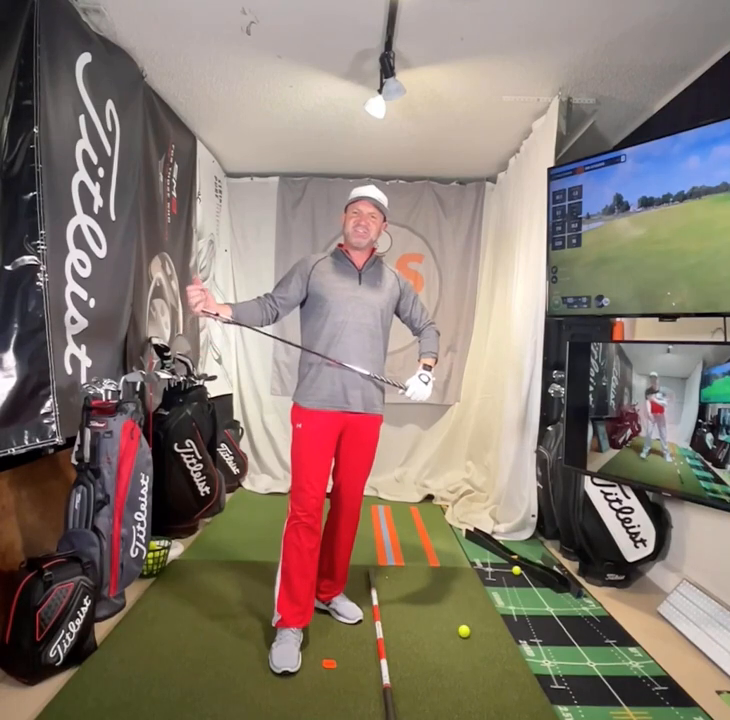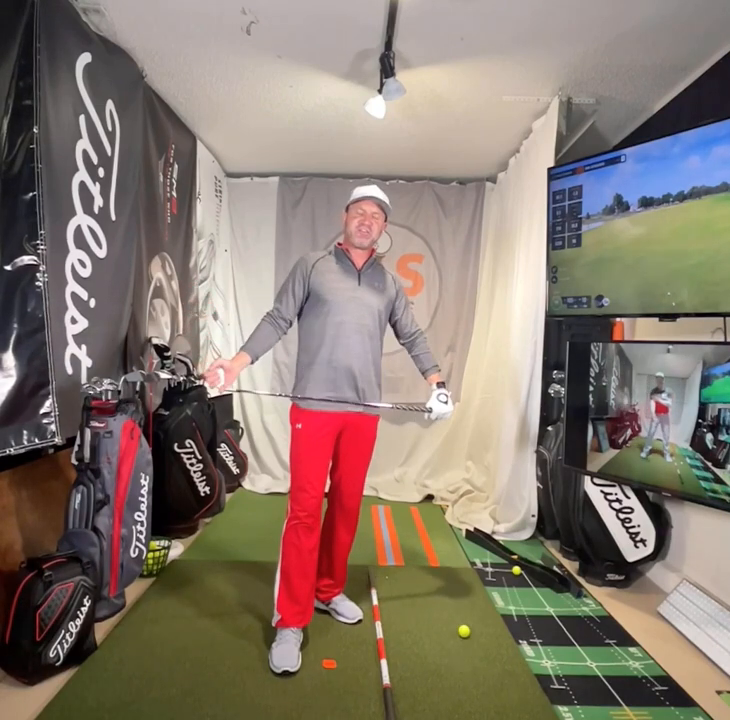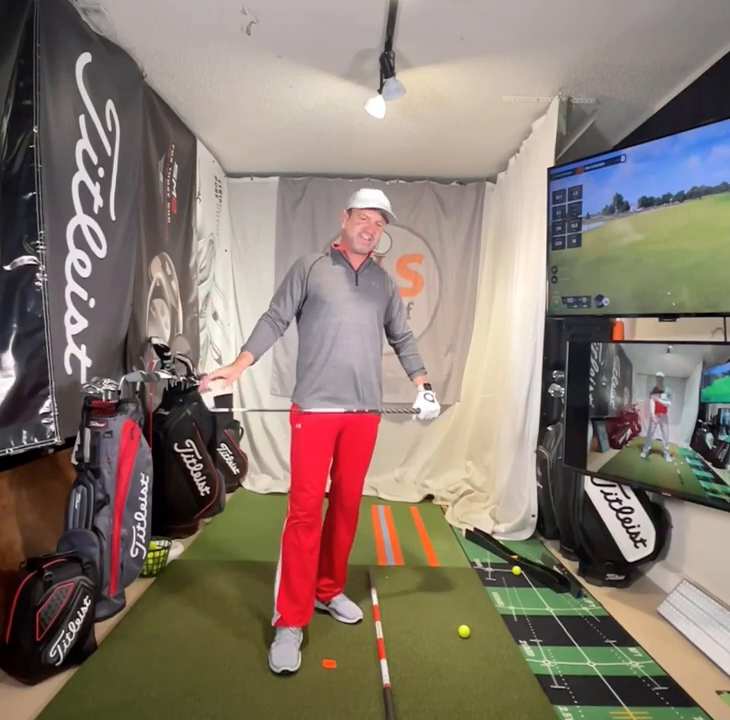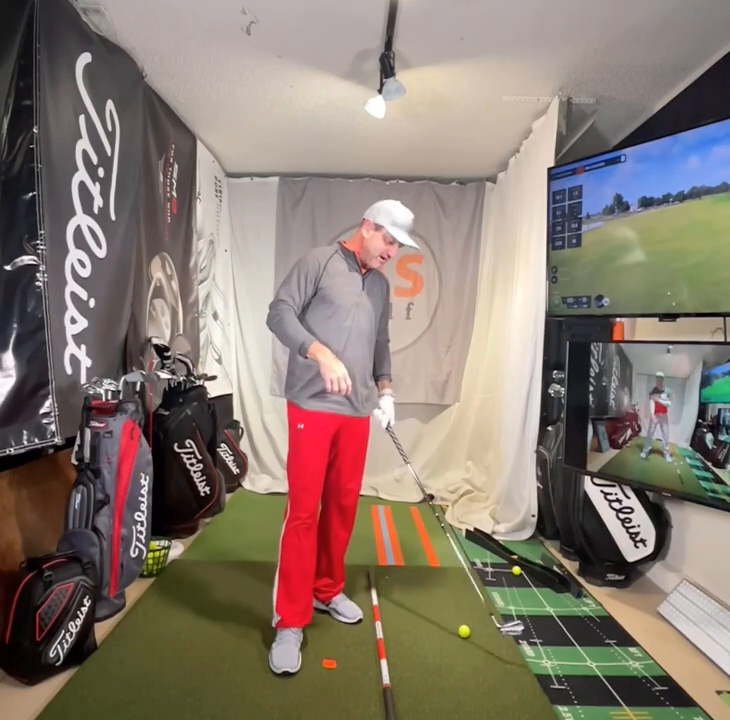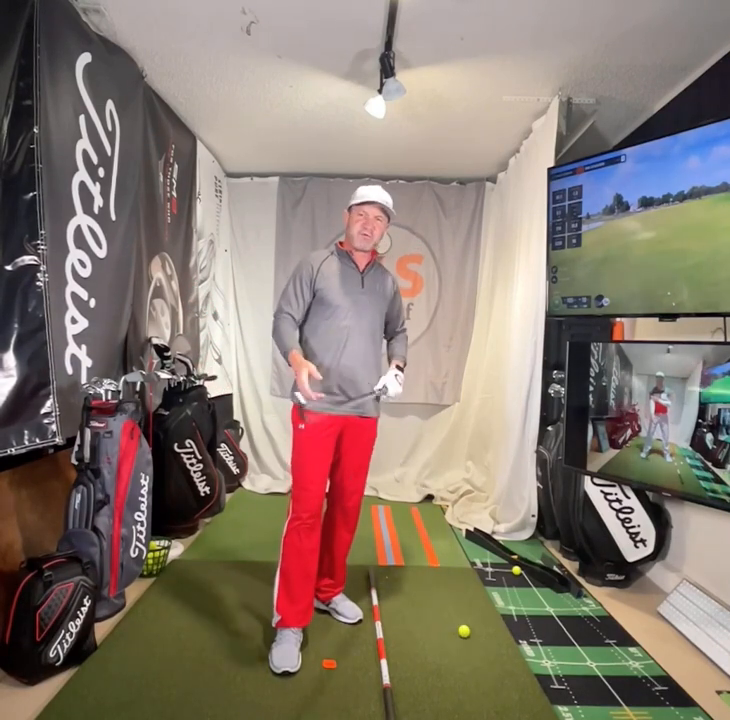
dt=0.7s
person 1, frame 1
left shoulder: (395, 281)
right shoulder: (312, 268)
left elbow: (426, 326)
right elbow: (271, 306)
left wrist: (426, 367)
right wrist: (219, 308)
left hip: (367, 410)
right hip: (315, 406)
left knee: (349, 504)
right knee: (305, 509)
left ankle: (330, 591)
right ankle: (290, 622)
person 1, frame 2
left shoulder: (390, 283)
right shoulder: (311, 266)
left elbow: (412, 336)
right elbow: (278, 320)
left wrist: (437, 383)
right wrist: (238, 361)
left hip: (365, 411)
right hip: (314, 406)
left knee: (347, 504)
right knee: (305, 509)
left ankle: (329, 590)
right ankle: (290, 621)
person 1, frame 3
left shoulder: (385, 282)
right shoulder: (310, 267)
left elbow: (403, 337)
right elbow: (276, 319)
left wrist: (422, 384)
right wrist: (244, 361)
left hip: (365, 411)
right hip: (314, 408)
left knee: (347, 505)
right knee: (303, 508)
left ankle: (327, 590)
right ankle: (291, 621)
person 1, frame 4
left shoulder: (381, 284)
right shoulder: (318, 262)
right elbow: (279, 313)
left wrist: (384, 387)
right wrist: (321, 354)
left hip: (357, 411)
right hip: (312, 405)
left knee: (343, 502)
right knee: (303, 508)
left ankle: (328, 589)
right ankle: (289, 622)
person 1, frame 5
left shoulder: (388, 281)
right shoulder: (315, 265)
left elbow: (397, 331)
right elbow: (284, 319)
left wrist: (396, 366)
right wrist: (297, 360)
left hip: (364, 410)
right hip: (317, 406)
left knee: (347, 505)
right knee: (306, 509)
left ankle: (328, 590)
right ankle: (290, 621)
